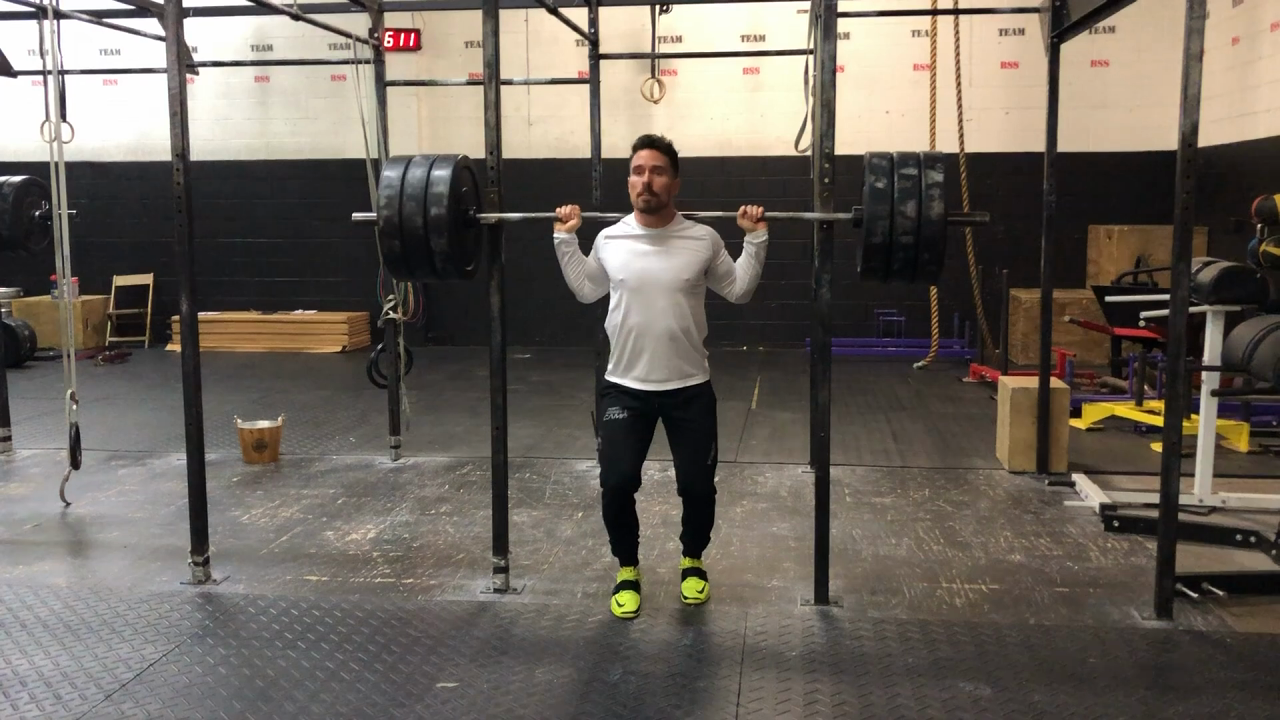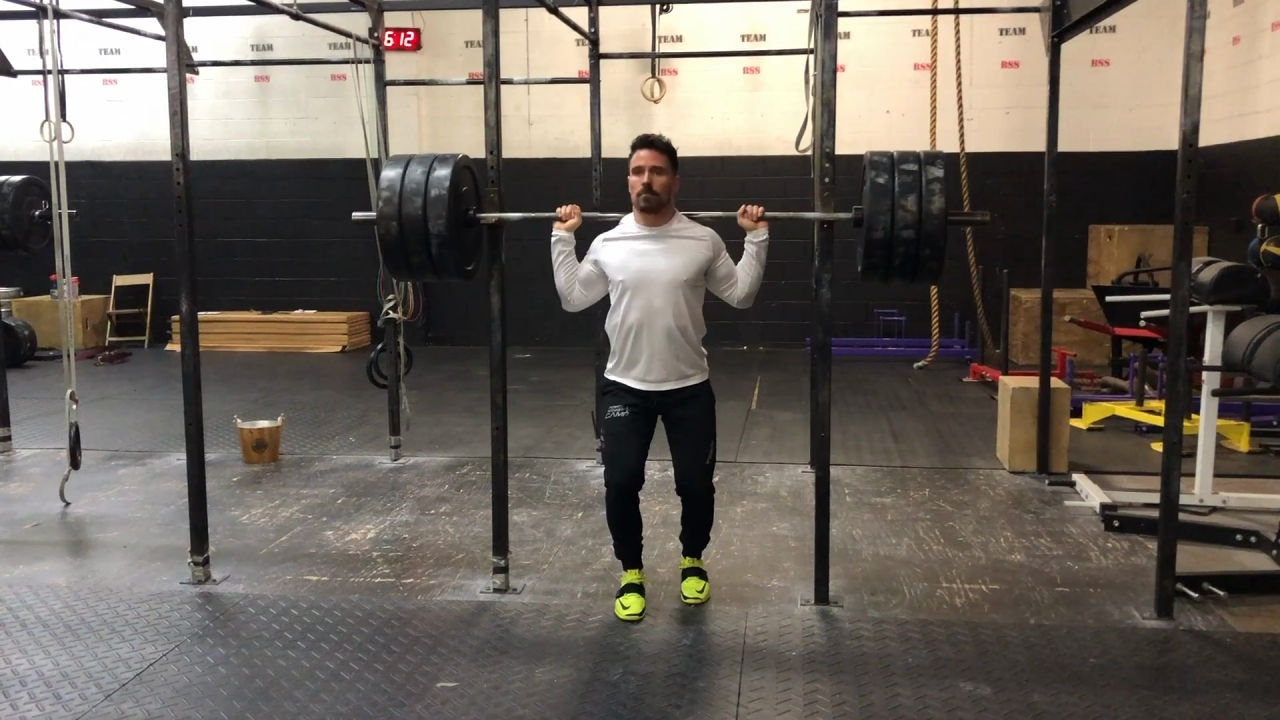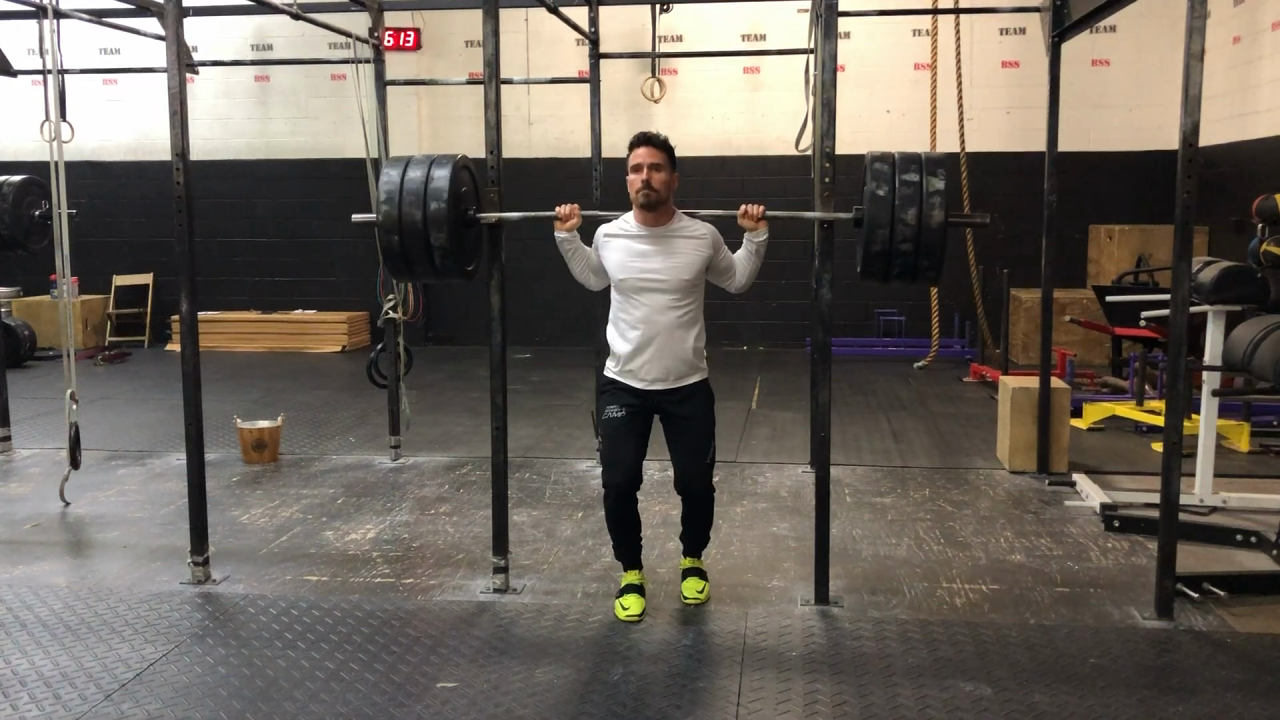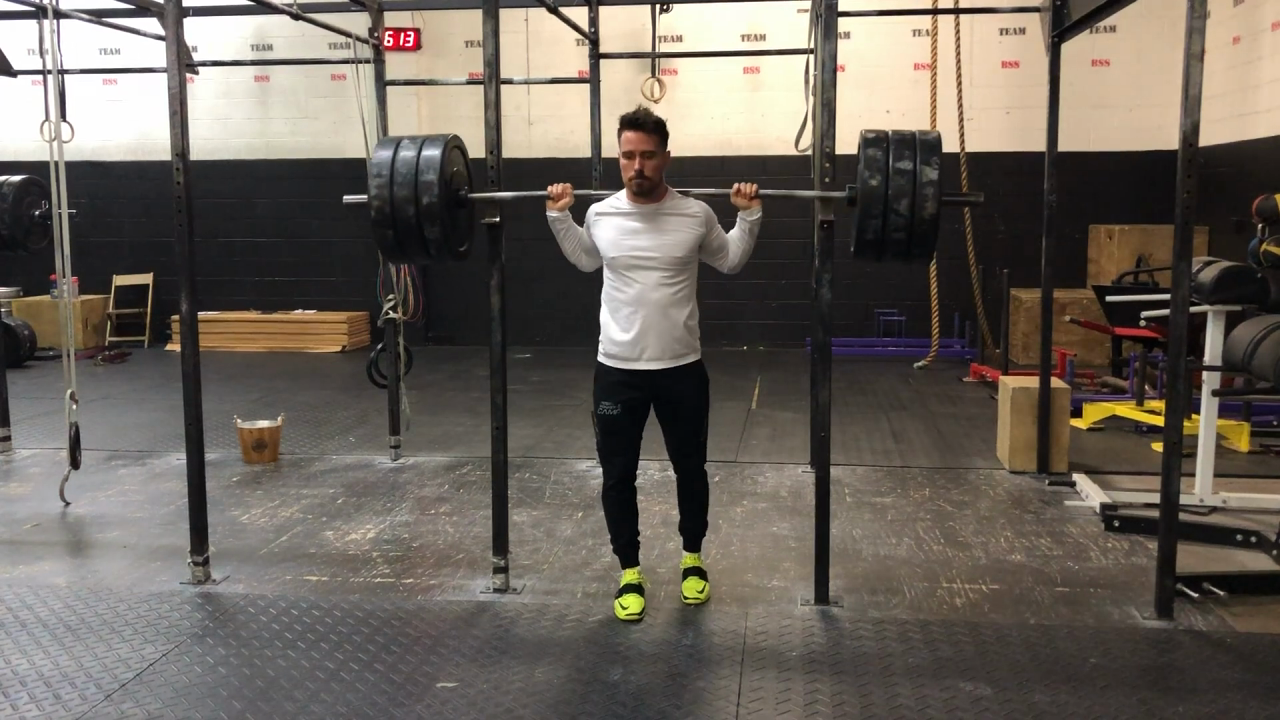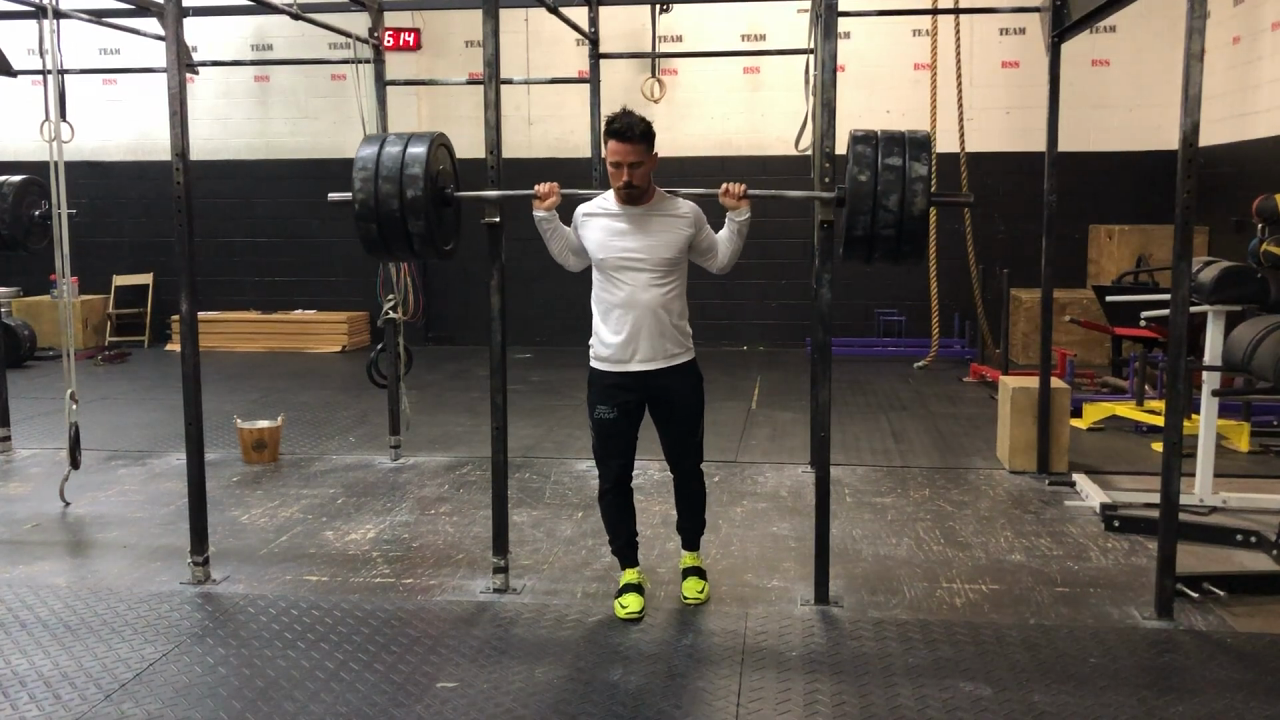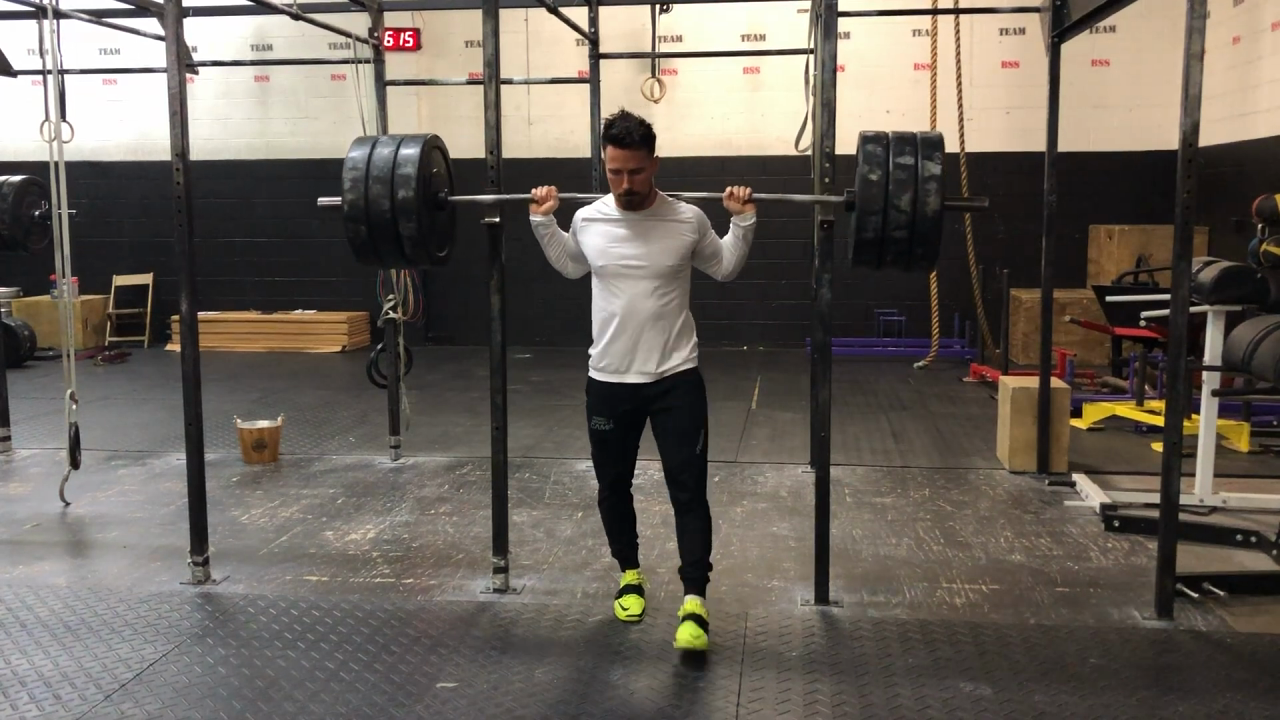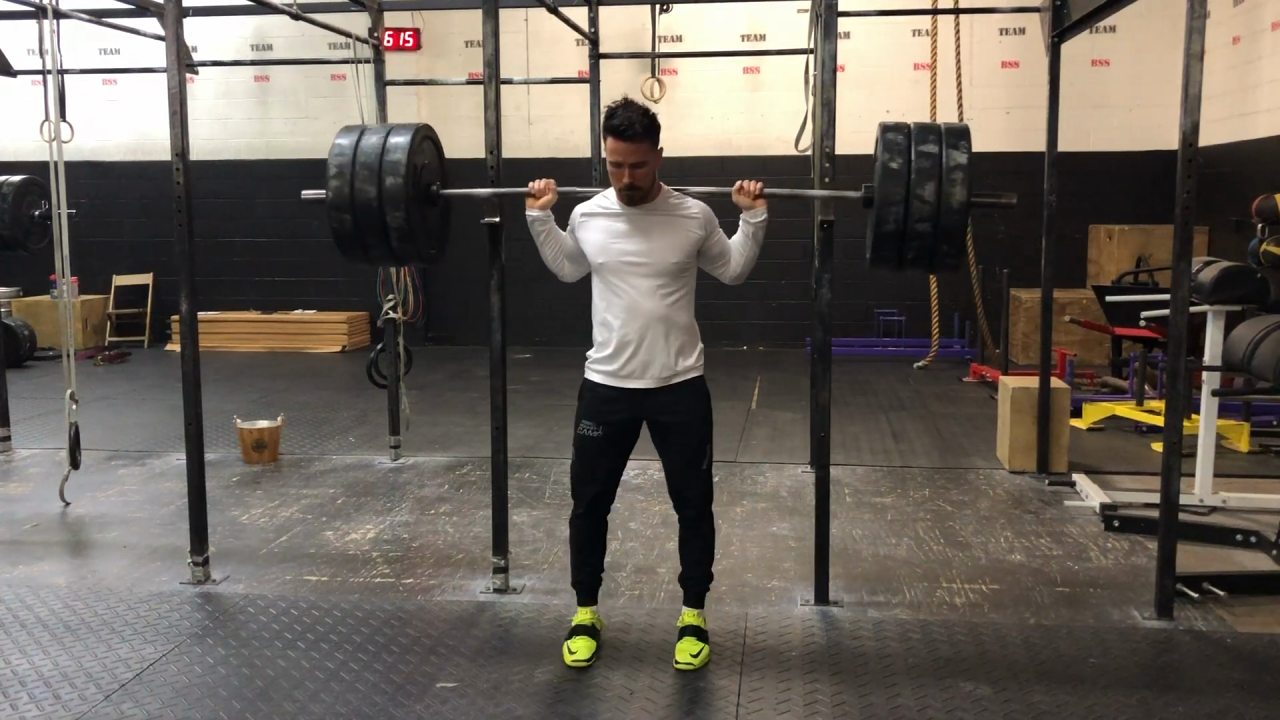
dt=0.7s
person 1, frame 1
left shoulder: (703, 240)
right shoulder: (609, 239)
left elbow: (739, 290)
right elbow: (585, 290)
left wrist: (755, 238)
right wrist: (565, 238)
left hip: (690, 388)
right hip: (624, 387)
left knee: (698, 487)
right knee: (617, 484)
left ankle: (692, 560)
right ankle: (627, 570)
person 1, frame 2
left shoulder: (703, 241)
right shoulder: (608, 243)
left elbow: (742, 295)
right elbow: (572, 298)
left wrist: (756, 238)
right wrist: (562, 239)
left hip: (689, 387)
right hip: (625, 385)
left knee: (696, 484)
right knee: (621, 483)
left ankle: (693, 560)
right ankle: (632, 573)
person 1, frame 3
left shoulder: (703, 237)
right shoulder: (607, 235)
left elbow: (737, 281)
left wrist: (755, 236)
right wrist: (566, 237)
left hip: (687, 385)
right hip: (622, 384)
left knee: (696, 485)
right knee: (618, 484)
left ankle: (692, 560)
right ankle: (631, 572)
person 1, frame 4
left shoulder: (696, 215)
right shoulder: (600, 214)
left elbow: (730, 261)
left wrist: (749, 215)
right wrist: (558, 216)
left hip: (681, 368)
right hip: (617, 369)
left knee: (690, 468)
right knee: (617, 475)
left ankle: (692, 558)
right ankle: (630, 572)
person 1, frame 5
left shoulder: (685, 214)
right shoulder: (587, 214)
left elbow: (720, 261)
right elbow: (571, 259)
left wrist: (738, 215)
right wrist: (545, 215)
left hip: (675, 368)
right hip: (610, 371)
left knee: (686, 469)
right knee: (614, 477)
left ankle: (691, 557)
right ankle: (629, 572)
person 1, frame 6
left shoulder: (688, 220)
right shoulder: (587, 219)
left elbow: (725, 268)
right elbow: (570, 266)
left wrist: (743, 220)
right wrist: (542, 220)
left hip: (676, 377)
right hip: (609, 379)
left knee: (688, 489)
right knee: (613, 486)
left ankle: (694, 604)
right ankle: (629, 574)
person 1, frame 7
left shoulder: (694, 216)
right shoulder: (586, 215)
left elbow: (733, 270)
right elbow: (567, 268)
left wrist: (753, 217)
right wrist: (539, 216)
left hip: (679, 385)
right hip: (606, 384)
left knee: (693, 504)
right knee: (589, 504)
left ankle: (693, 615)
right ankle: (585, 613)
